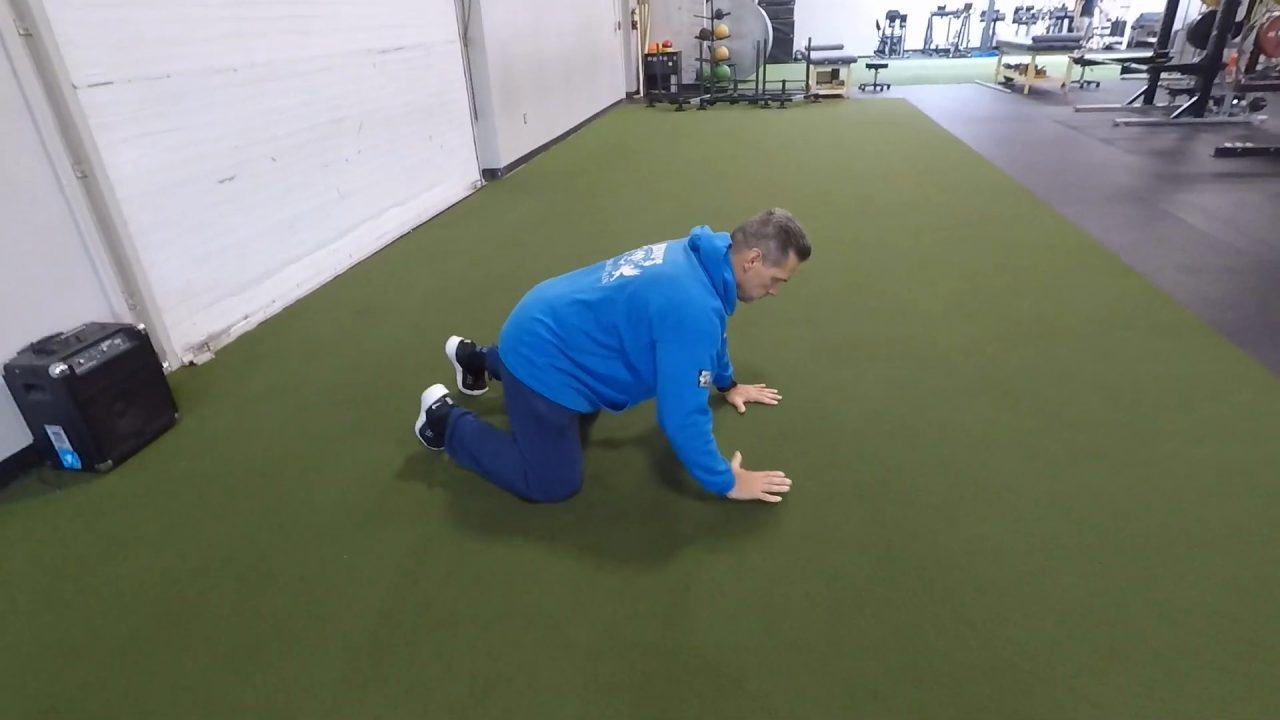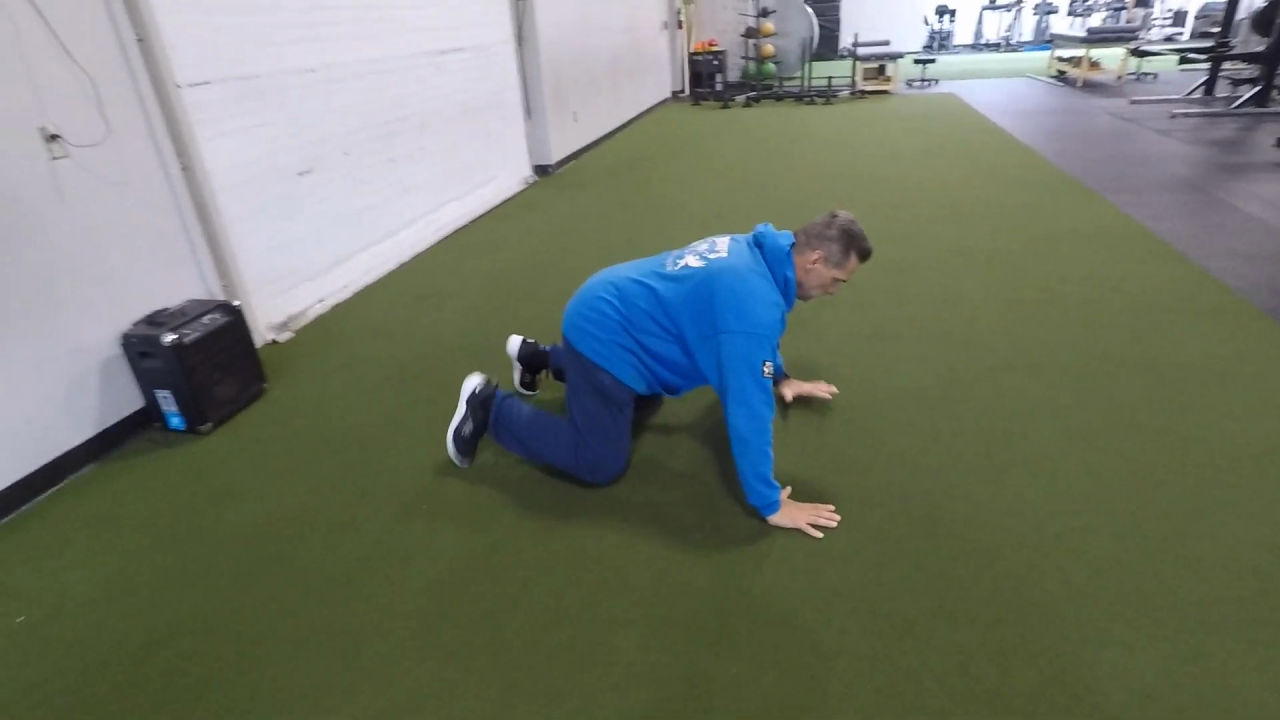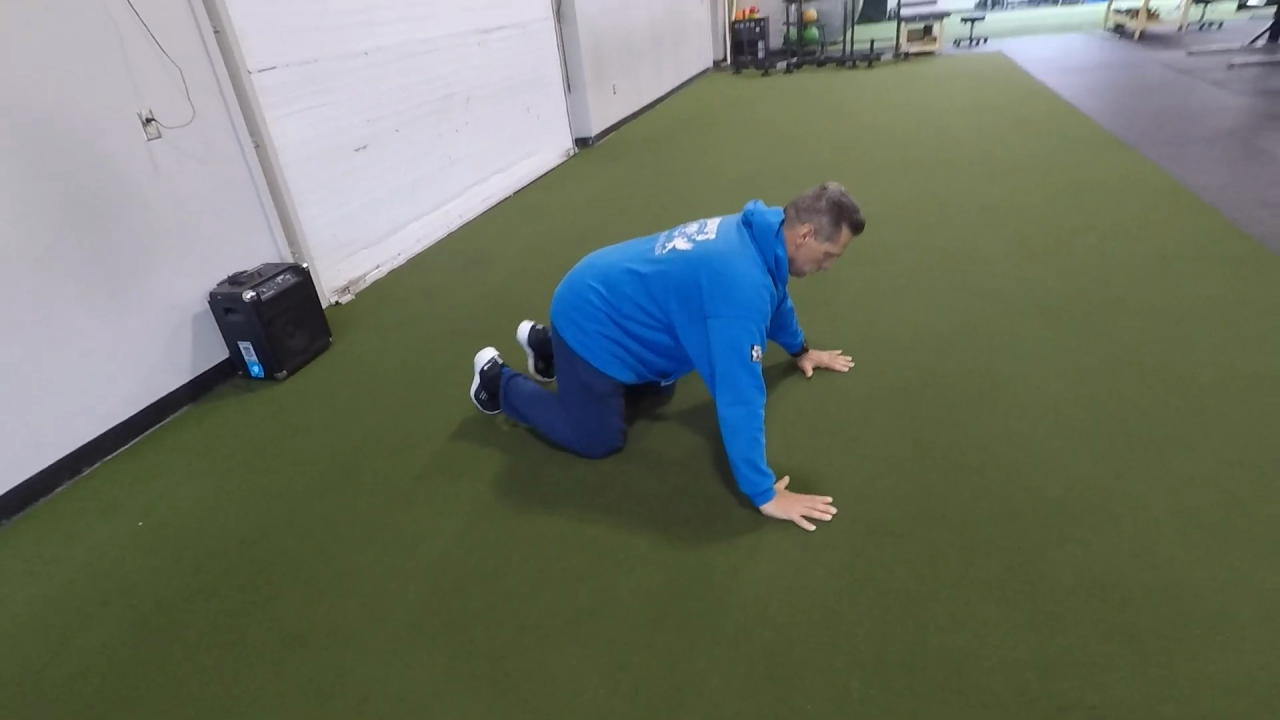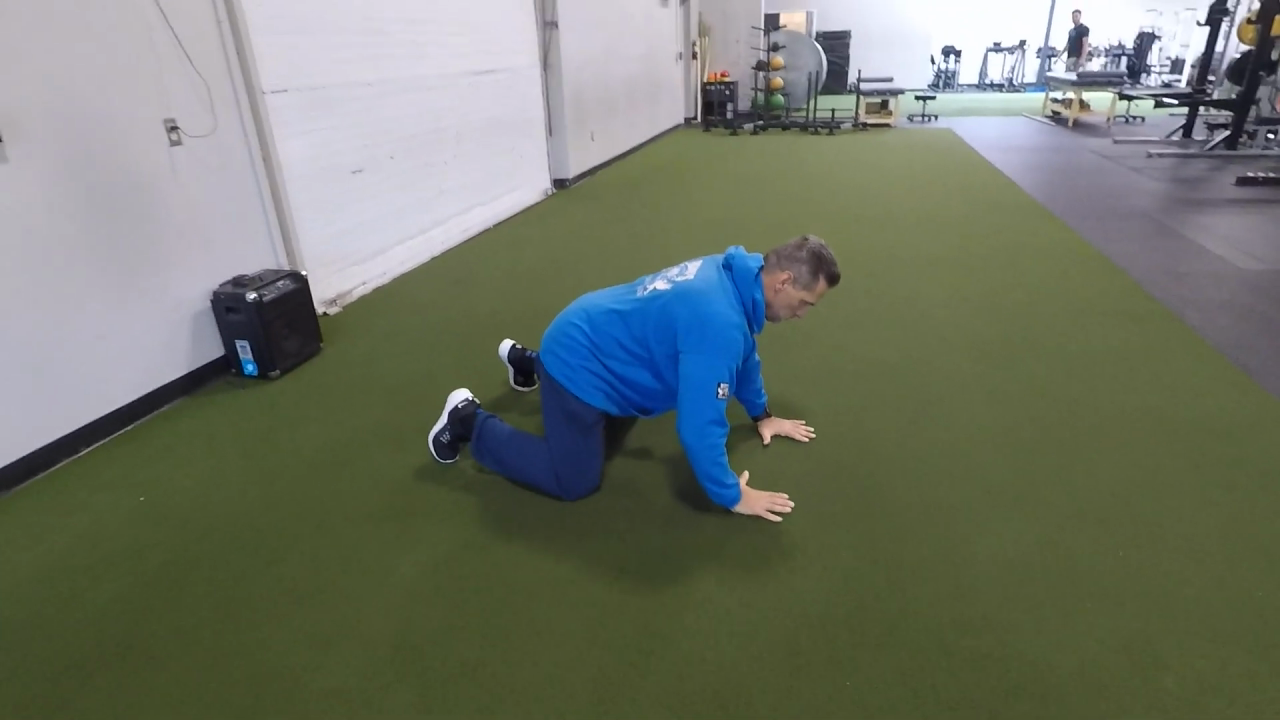
dt=1s
person 1, frame 1
left shoulder: (698, 256)
right shoulder: (691, 308)
right elbow: (684, 416)
left wrist: (726, 383)
right wrist: (727, 482)
left hip: (542, 326)
right hip: (541, 360)
left knee: (581, 414)
right knee: (553, 484)
left ankle: (478, 359)
right ankle: (445, 421)
person 1, frame 2
left shoulder: (760, 252)
right shoulder: (757, 304)
right elbow: (749, 410)
left wrist: (781, 378)
right wrist: (770, 503)
left hip: (608, 309)
right hip: (604, 335)
left knee: (642, 403)
right knee: (599, 464)
left ankle: (538, 357)
right ankle: (487, 405)
person 1, frame 3
left shoulder: (757, 233)
right shoulder: (743, 285)
left elbow: (774, 298)
right elbow: (739, 397)
left wrist: (800, 350)
right wrist: (763, 494)
left hip: (606, 293)
right hip: (591, 321)
left knee: (658, 386)
right knee: (599, 440)
left ankle: (549, 342)
right ankle: (498, 380)
person 1, frame 4
left shoulder: (734, 276)
right shoulder: (718, 323)
left elbow: (744, 354)
right elbow: (701, 427)
left wrist: (761, 414)
right wrist: (733, 496)
left hip: (590, 336)
right hip: (577, 363)
left knee: (618, 416)
right knee: (575, 482)
left ankle: (527, 362)
right ankle: (469, 423)
